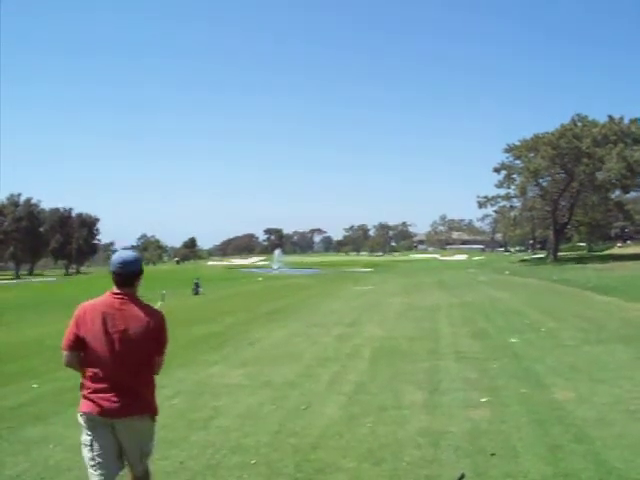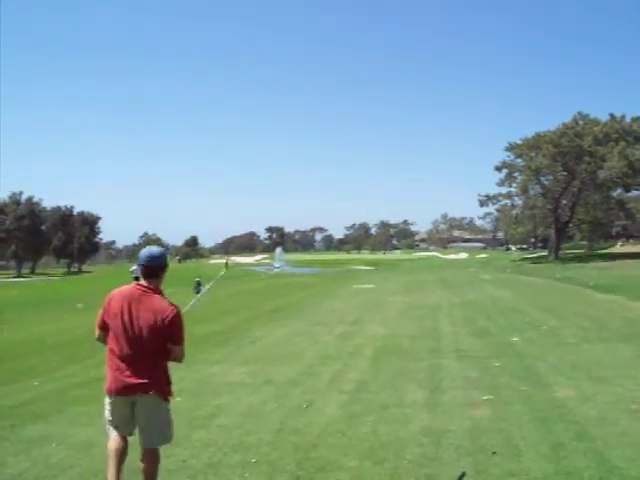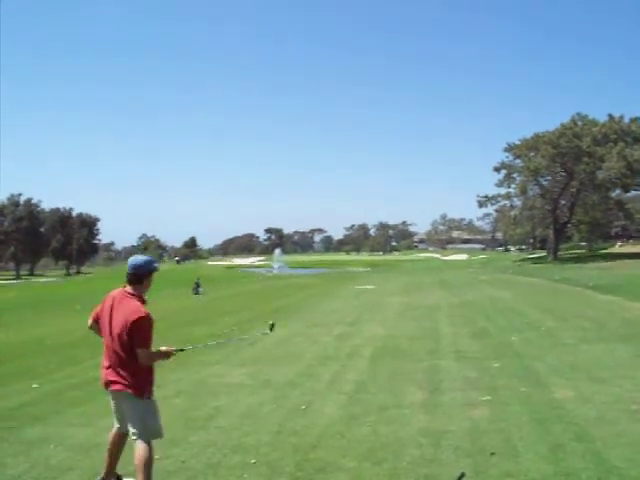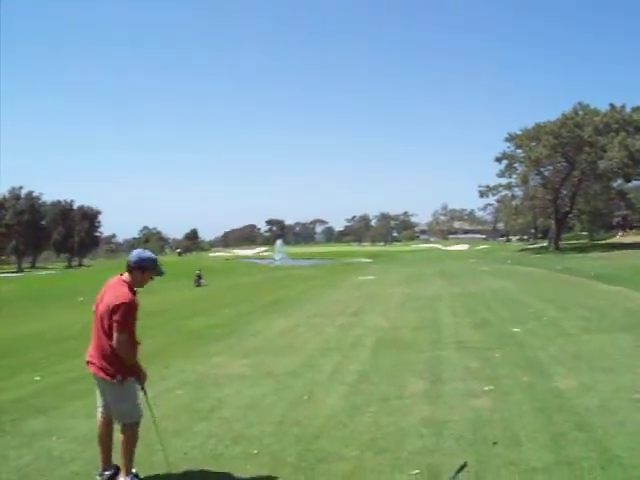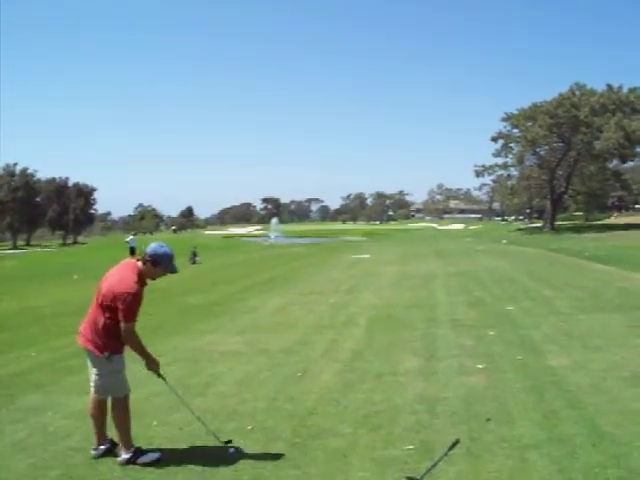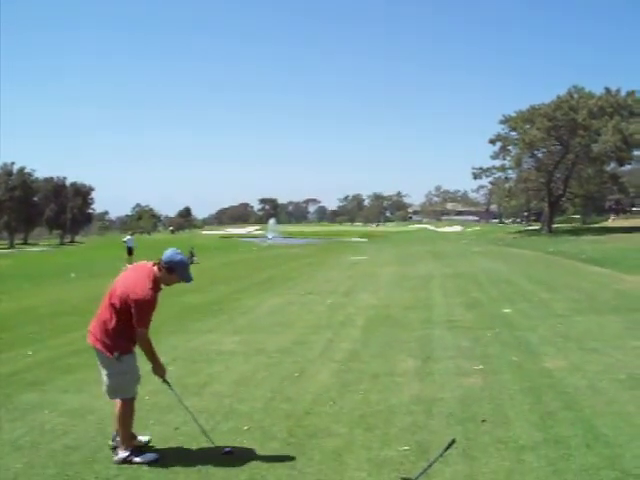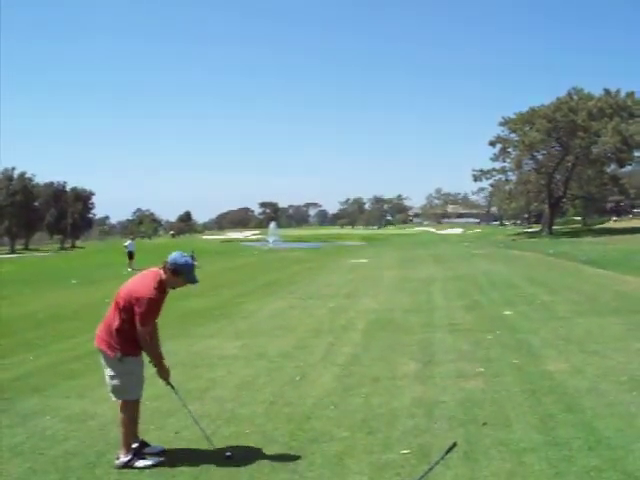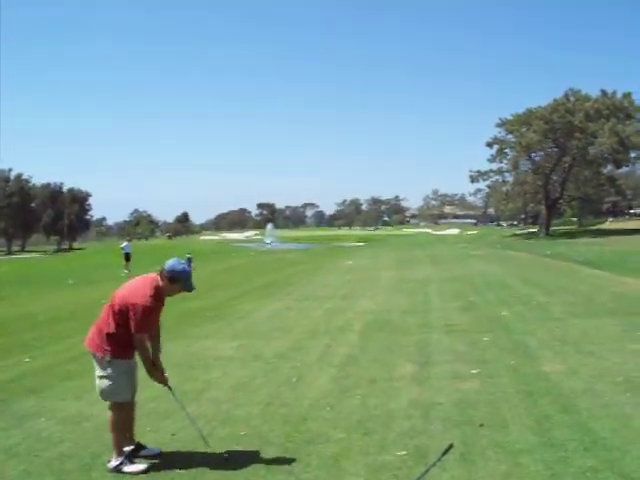
dt=0.5s
person 1, frame 1
left shoulder: (86, 311)
right shoulder: (153, 318)
left elbow: (69, 358)
right elbow: (156, 367)
left hip: (94, 408)
right hip: (137, 408)
person 1, frame 2
left shoulder: (115, 297)
right shoulder: (169, 311)
left elbow: (100, 336)
right elbow: (177, 356)
left hip: (118, 383)
right hip: (152, 388)
left knee: (118, 433)
right knee: (150, 446)
person 1, frame 3
left shoulder: (112, 297)
right shoulder: (141, 315)
left elbow: (92, 324)
right elbow: (144, 359)
right wrist: (162, 353)
left hip: (113, 378)
right hip: (134, 384)
left knee: (121, 428)
right knee: (145, 439)
person 1, frame 4
left shoulder: (113, 283)
right shoulder: (126, 300)
right elbow: (120, 344)
right wrist: (138, 369)
left hip: (99, 362)
right hip: (115, 368)
left knee: (106, 416)
right knee: (130, 422)
person 1, frame 5
left shoulder: (129, 264)
right shoulder: (131, 290)
right elbow: (128, 332)
right wrist: (149, 359)
left hip: (94, 337)
right hip: (105, 344)
left knee: (99, 393)
right knee: (120, 396)
left ankle: (101, 443)
right ankle: (128, 451)
person 1, frame 6
left shoulder: (144, 266)
right shoulder: (145, 294)
right elbow: (142, 336)
right wrist: (157, 364)
left hip: (107, 334)
right hip: (112, 342)
left knee: (129, 384)
right knee: (126, 395)
left ankle: (123, 435)
right ankle: (124, 450)
person 1, frame 7
left shoulder: (157, 278)
right shoulder: (148, 294)
left elbow: (151, 323)
right elbow: (143, 335)
left wrist: (158, 353)
right wrist: (160, 365)
left hip: (127, 342)
right hip: (117, 346)
left knee: (134, 396)
right knee: (129, 398)
left ankle: (135, 442)
right ankle: (126, 455)
person 1, frame 8
left shoulder: (156, 286)
right shoulder: (144, 300)
left elbow: (153, 325)
right elbow: (140, 341)
left wrist: (156, 359)
right wrist: (152, 371)
left hip: (122, 345)
right hip: (108, 348)
left knee: (129, 397)
right knee: (119, 401)
left ankle: (130, 444)
right ankle: (118, 458)
